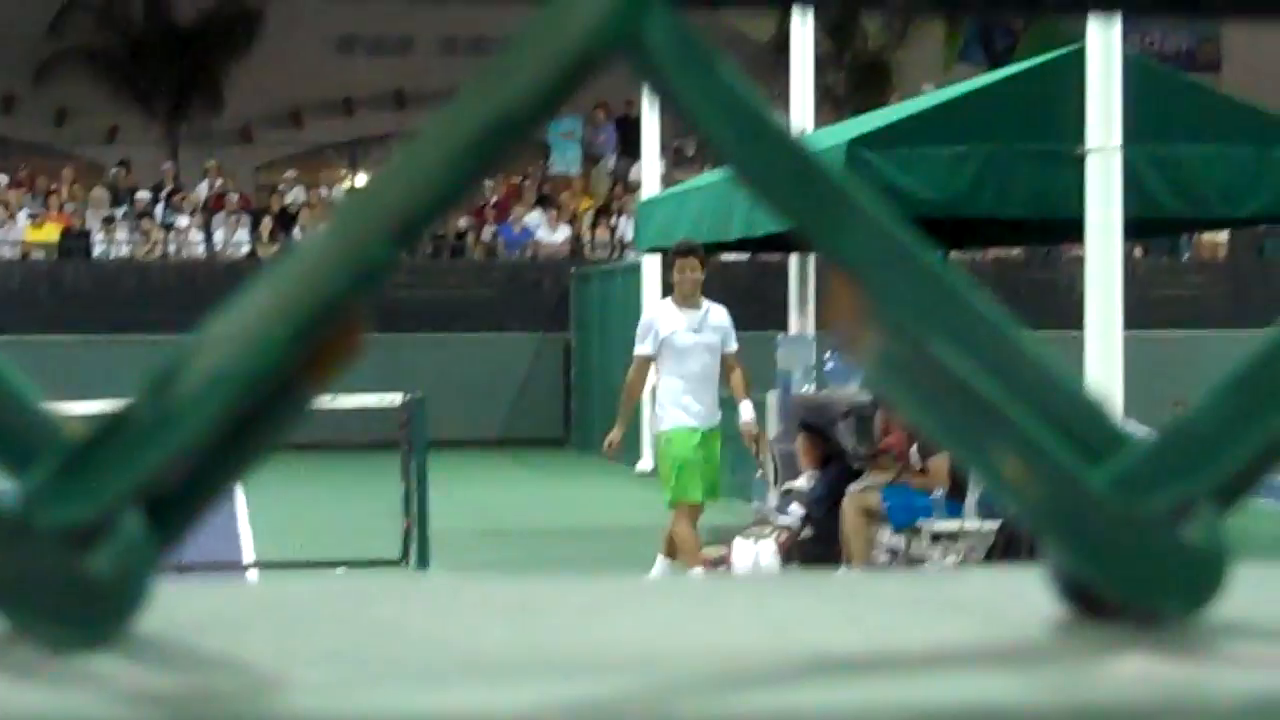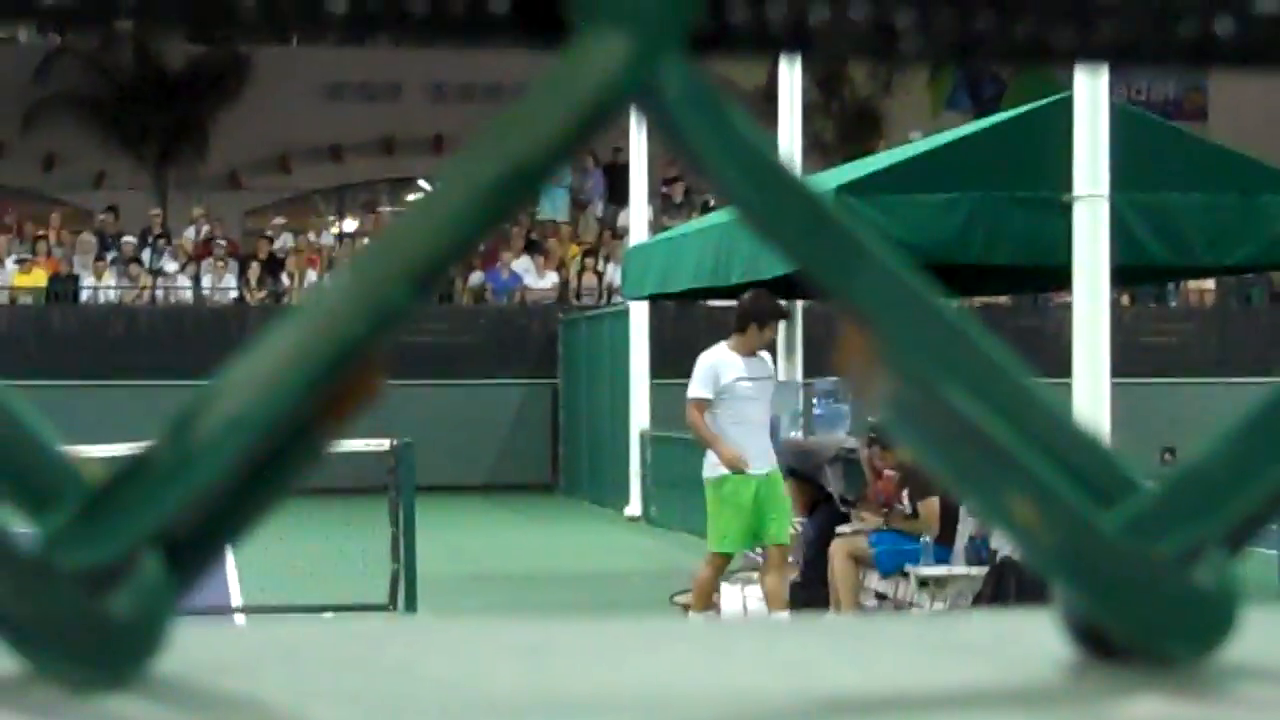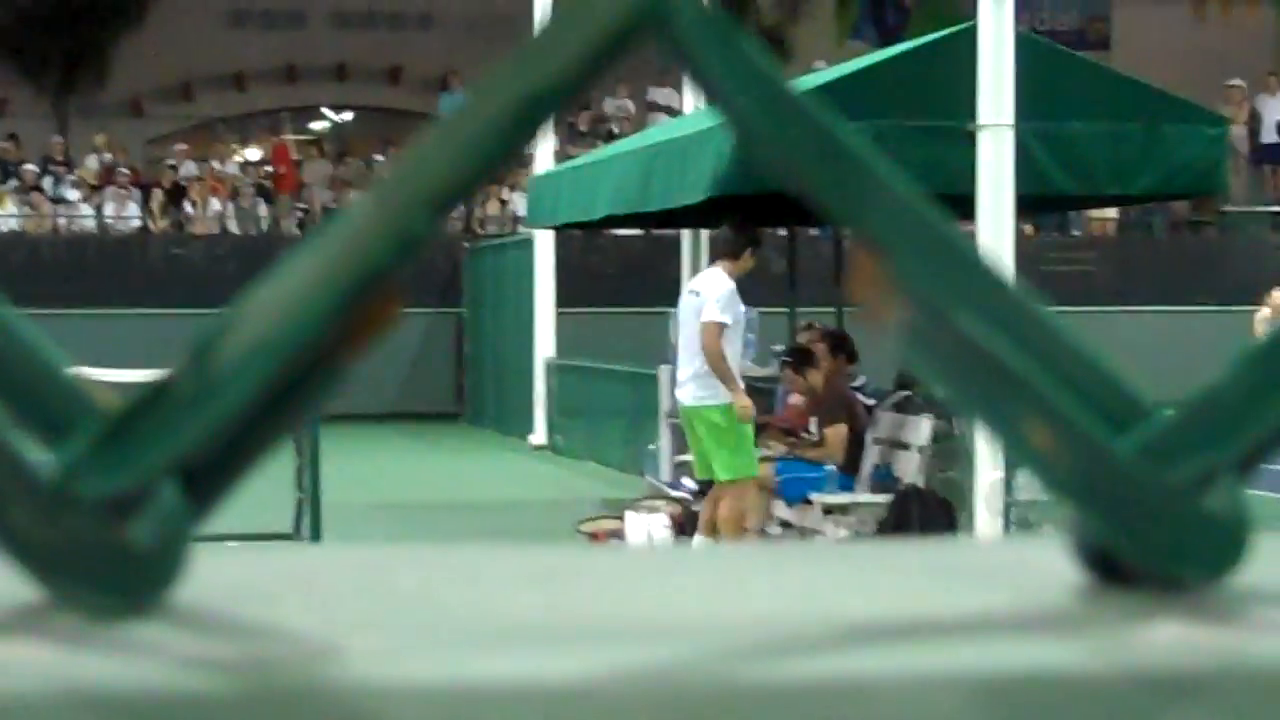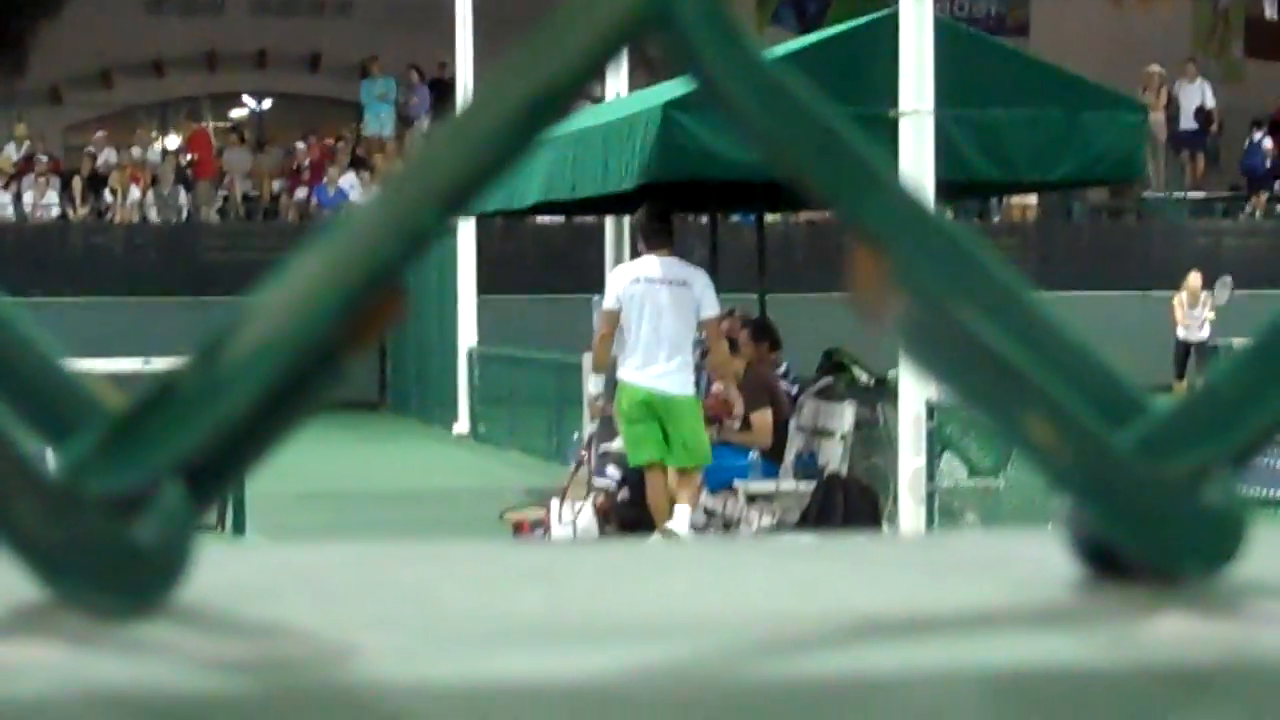
dt=0.5s
person 1, frame 1
left shoulder: (720, 315)
right shoulder: (656, 317)
left elbow: (732, 368)
right elbow: (637, 374)
left wrist: (746, 412)
right wrist: (620, 425)
left hip: (710, 425)
right hip: (675, 427)
left knee: (691, 509)
right knee: (685, 507)
left ankle: (662, 571)
person 1, frame 2
left shoulder: (766, 361)
right shoulder: (712, 361)
right elbow: (694, 413)
right wrist: (721, 449)
left hip: (768, 472)
right hip: (729, 475)
left knee: (779, 551)
right knee: (720, 555)
person 1, frame 3
left shoulder: (699, 284)
right shoulder: (722, 286)
right elbow: (710, 343)
right wrist: (737, 391)
left hip: (693, 398)
right hip: (714, 401)
left knee: (723, 482)
right knee: (738, 484)
person 1, frame 4
left shoulder: (623, 275)
right shoulder: (696, 277)
left elbow: (604, 334)
right elbow: (716, 339)
left wrist: (596, 384)
left hip: (634, 386)
right hip: (679, 388)
left knee: (653, 468)
right knee: (690, 467)
right ankle: (681, 518)
